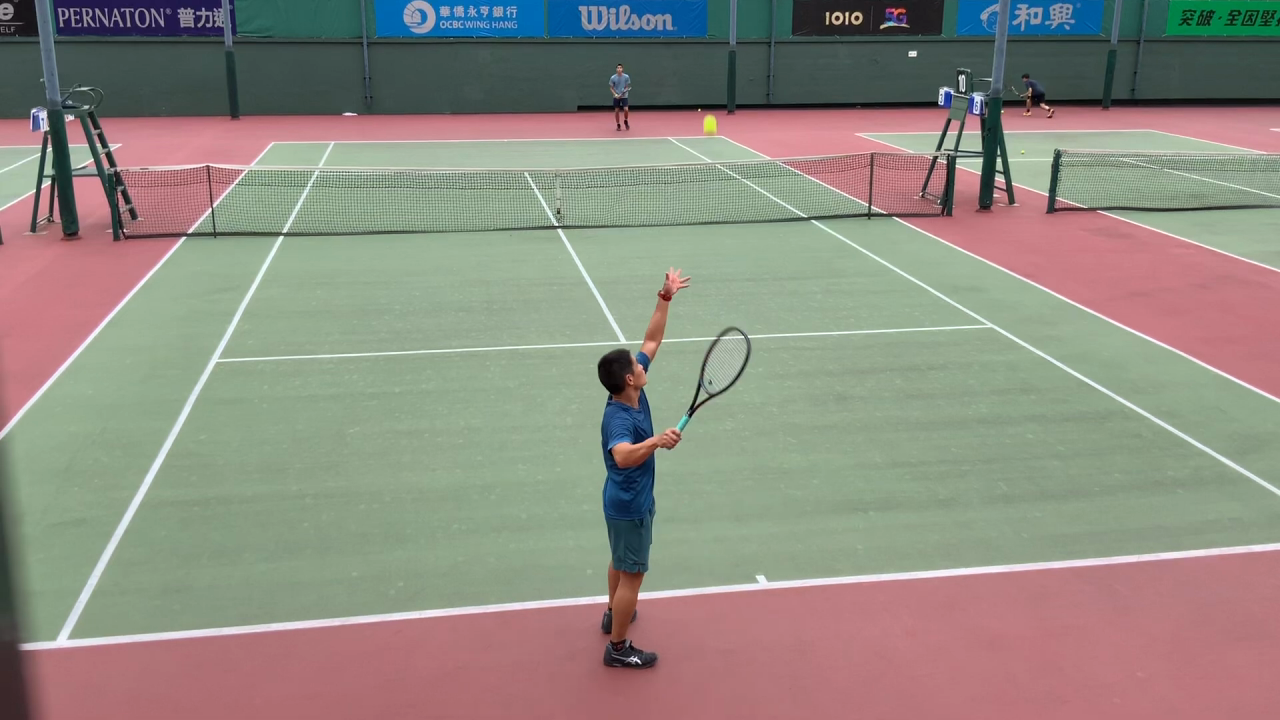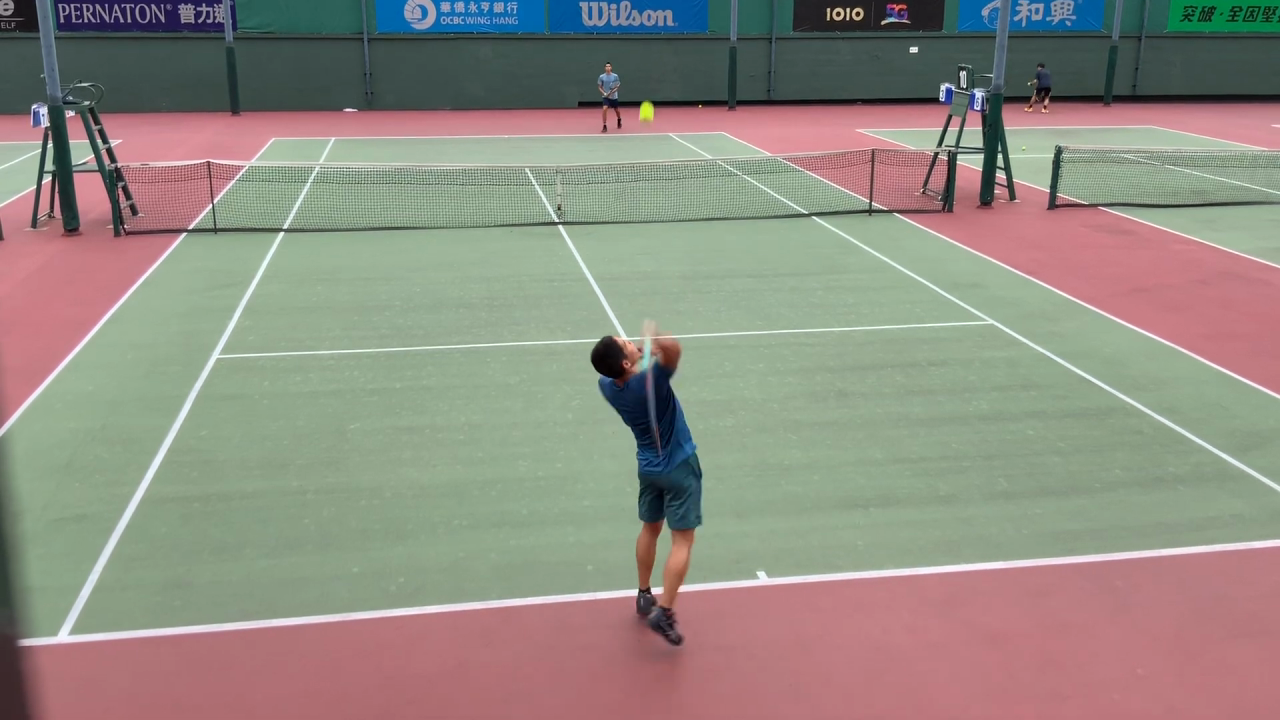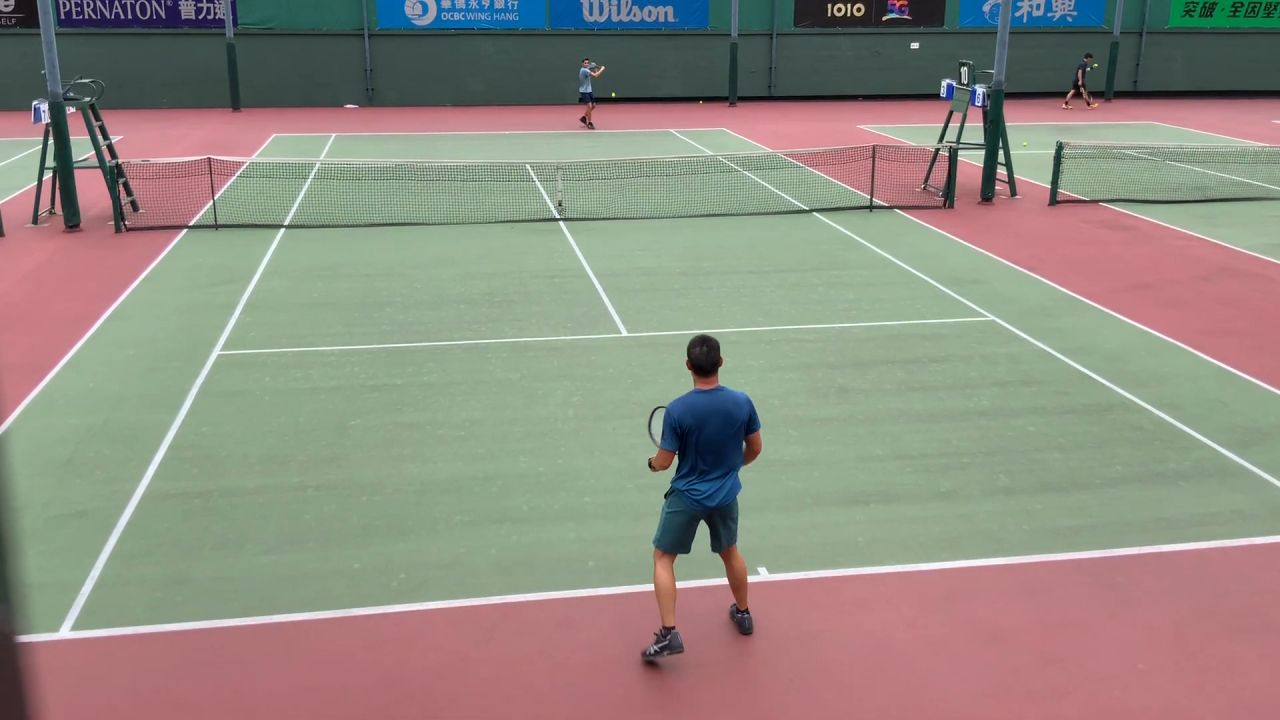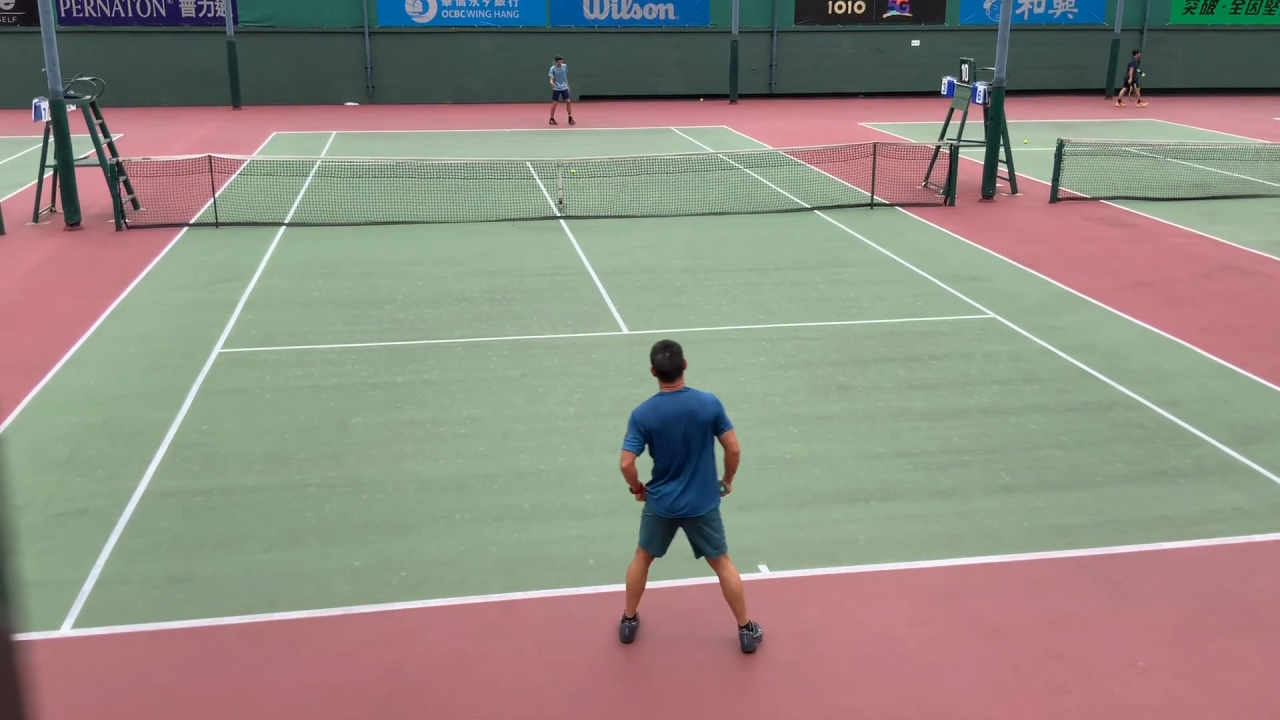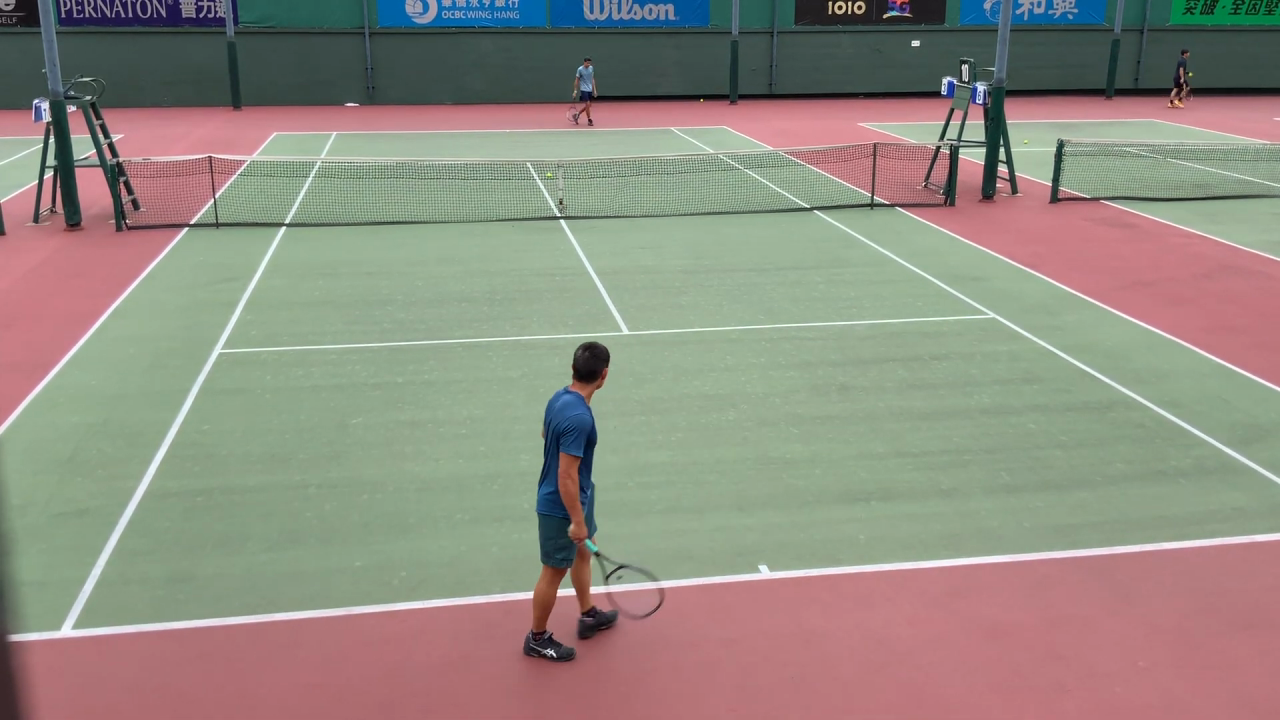
dt=1s
person 1, frame 1
left shoulder: (632, 392)
right shoulder: (618, 420)
left elbow: (652, 340)
right elbow: (623, 459)
left wrist: (665, 297)
right wrist: (656, 441)
left hip: (628, 501)
right hip: (629, 507)
left knee: (621, 561)
right knee: (632, 575)
left ankle: (613, 614)
right ankle: (618, 648)
person 1, frame 2
left shoulder: (608, 386)
right shoulder: (647, 384)
right elbow: (673, 352)
left wrist: (624, 347)
right wrist: (662, 345)
left hip: (649, 468)
right hip: (679, 468)
left knee: (650, 527)
right knee: (682, 541)
left ankle: (644, 596)
right ankle: (664, 611)
person 1, frame 3
left shoulder: (677, 410)
right shoulder: (741, 402)
left elbow: (665, 461)
right elbow: (755, 449)
left wrist: (653, 463)
left hip: (686, 497)
right hip: (725, 495)
left knee: (662, 559)
right knee: (729, 552)
left ankle: (668, 633)
right ankle: (743, 614)
person 1, frame 4
left shoulder: (642, 414)
right shoulder: (709, 404)
left elbow: (626, 464)
right elbow: (733, 449)
left wrist: (637, 488)
right wrist: (727, 480)
left hip: (660, 504)
right hip: (702, 503)
left knee: (642, 558)
right knee: (723, 565)
left ankle: (628, 622)
right ankle: (746, 630)
person 1, frame 5
left shoulder: (560, 397)
right shoulder: (579, 418)
right elbow: (567, 475)
right wrist: (578, 521)
left hip: (568, 499)
right hip: (560, 505)
left knee: (583, 554)
right knee: (555, 570)
left ankle: (589, 614)
right ankle: (537, 638)
